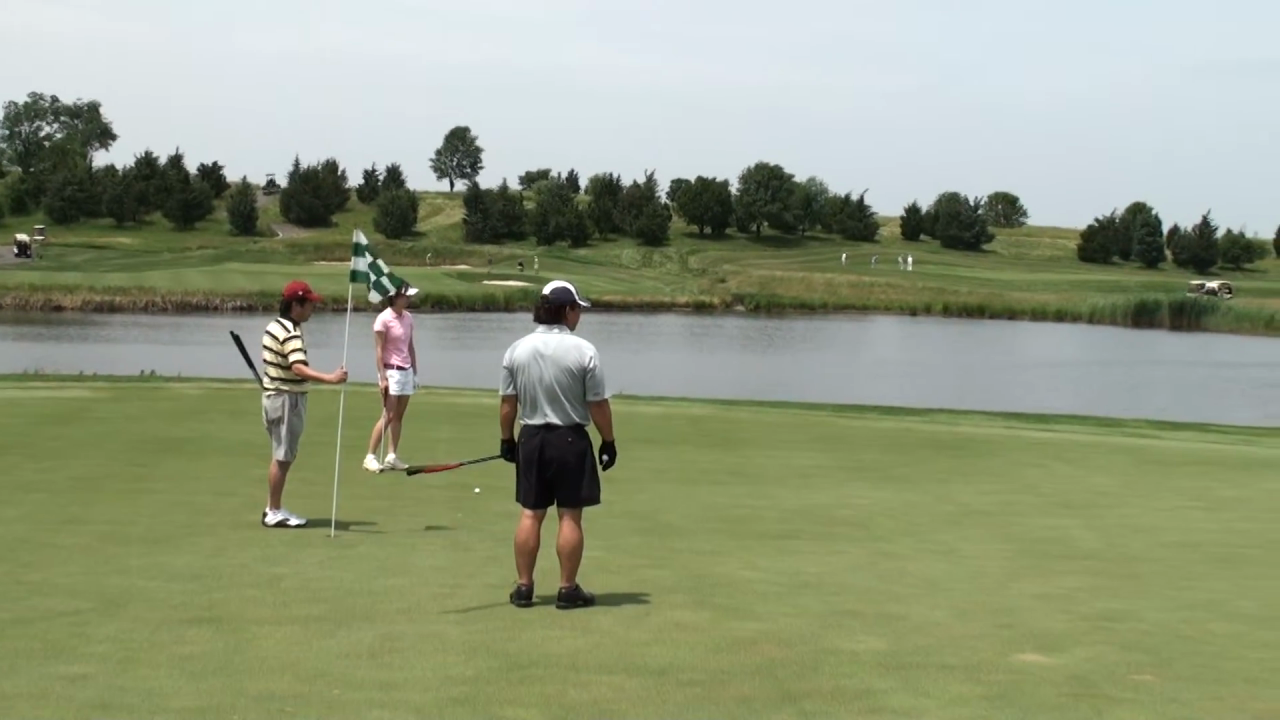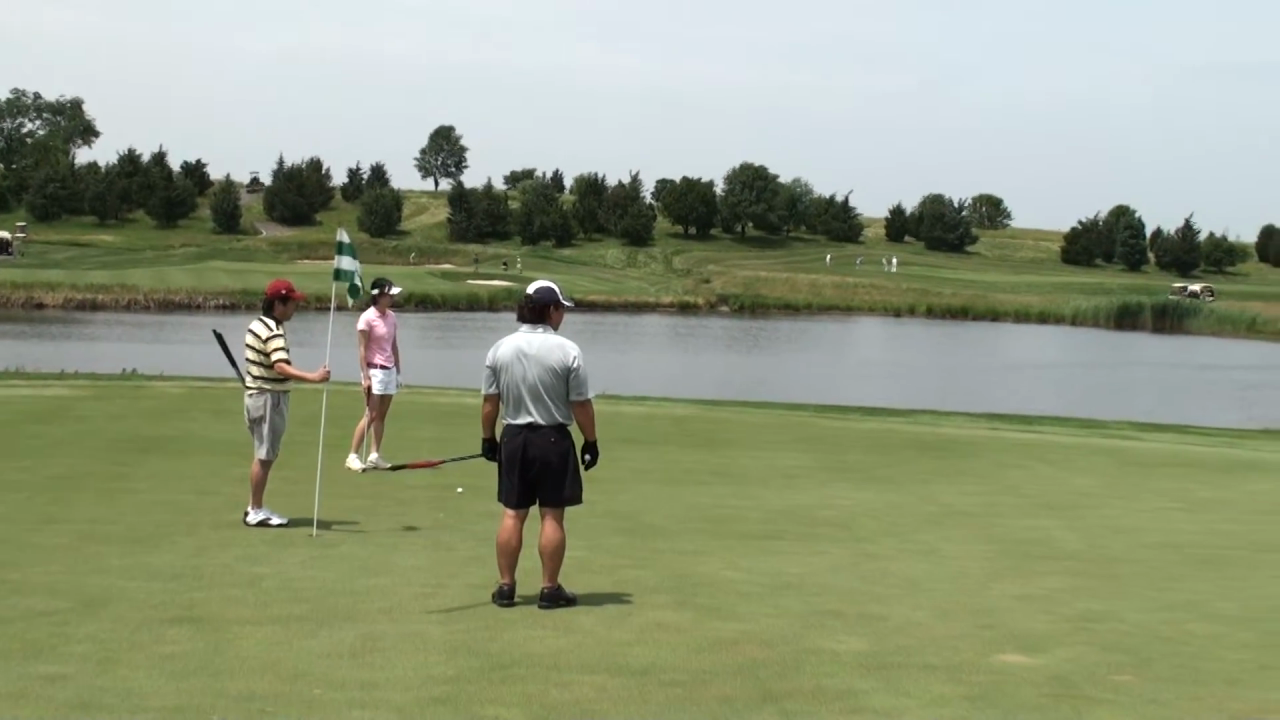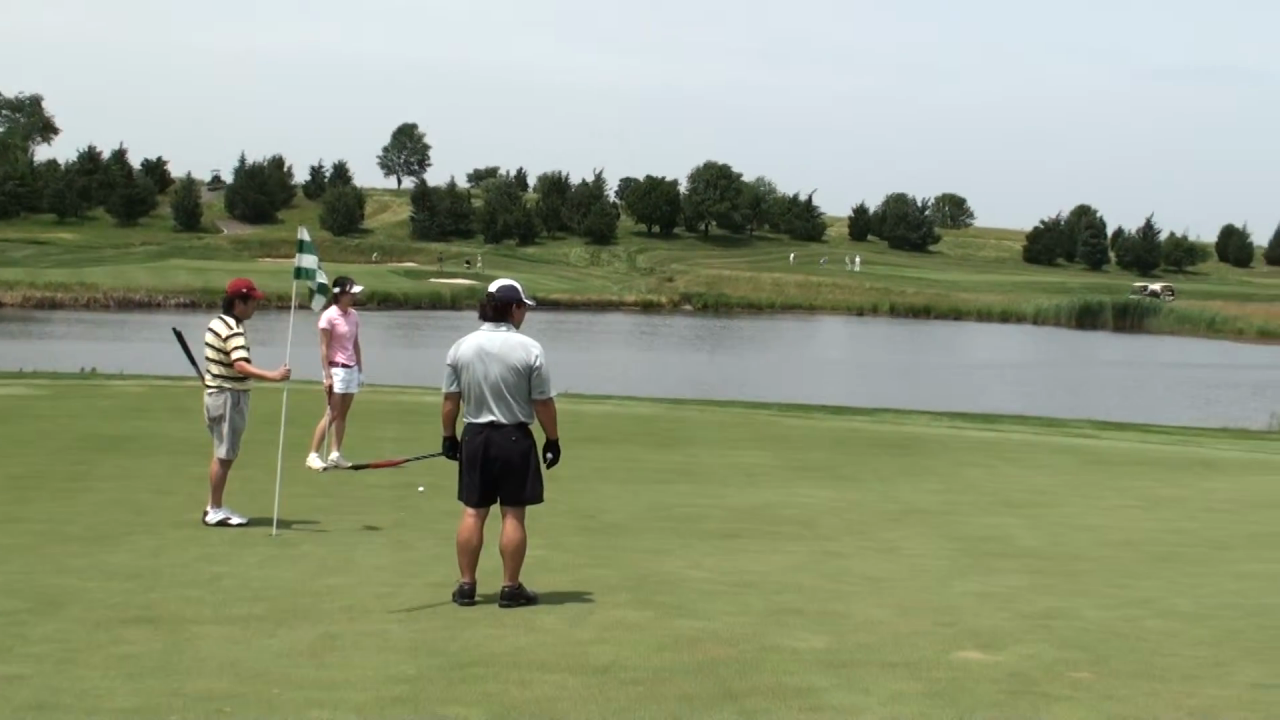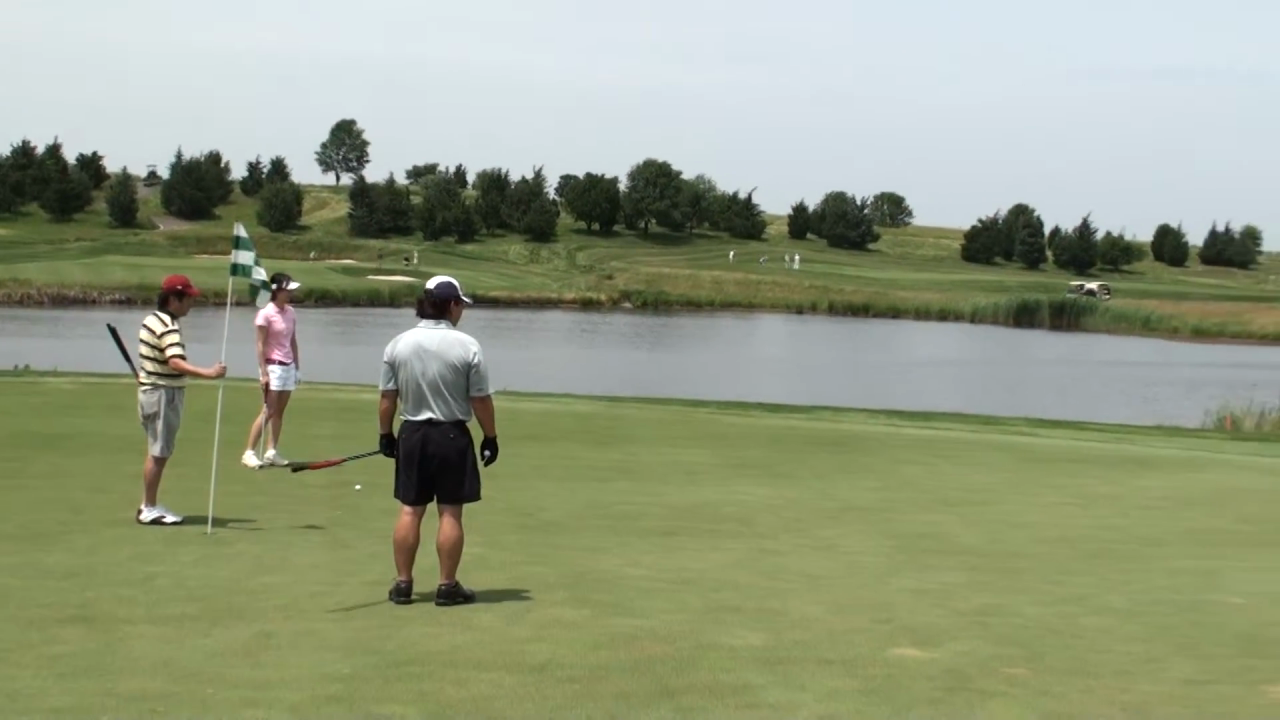
dt=0.2s
person 1, frame 1
left shoulder: (517, 349)
right shoulder: (583, 350)
left elbow: (507, 402)
right elbow: (598, 405)
left wrist: (507, 439)
right wrist: (608, 441)
left hip: (531, 438)
right hip: (571, 440)
left knee: (530, 514)
right knee: (570, 516)
left ankle: (524, 587)
right ankle: (568, 589)
person 1, frame 2
left shoulder: (500, 348)
right shoulder: (567, 350)
left elbow: (489, 401)
right elbow: (581, 404)
left wrist: (488, 438)
right wrist: (591, 441)
left hip: (514, 438)
right hip: (554, 439)
left knee: (512, 514)
right knee: (552, 516)
left ankle: (505, 586)
right ankle: (550, 589)
person 1, frame 3
left shoulder: (461, 346)
right shoulder: (529, 348)
left elbow: (450, 399)
right elbow: (543, 403)
left wrist: (449, 436)
right wrist: (552, 440)
left hip: (475, 436)
right hip: (515, 438)
left knee: (473, 512)
right knee: (513, 515)
left ankle: (466, 585)
right ankle: (511, 588)
person 1, frame 4
left shoulder: (398, 344)
right shoulder: (467, 346)
left elbow: (387, 397)
right elbow: (481, 400)
left wrist: (385, 434)
right wrist: (490, 437)
left hip: (412, 434)
right hip: (452, 435)
left knee: (409, 510)
right knee: (450, 513)
left ankle: (403, 583)
right ankle: (447, 585)
person 2, frame 1
left shoulder: (275, 326)
right shoulder: (290, 333)
right elbow: (298, 368)
right wrist: (330, 378)
left hip: (276, 395)
right hip: (286, 399)
left knee: (281, 455)
right knee: (283, 456)
left ankle: (274, 508)
right ankle: (274, 512)
person 2, frame 2
left shoulder: (258, 324)
right shoulder: (273, 331)
right elbow: (280, 367)
right wrist: (313, 377)
left hip: (258, 394)
right hip: (269, 397)
left knee: (263, 455)
right knee: (265, 456)
left ankle: (255, 507)
right ankle: (255, 511)
person 2, frame 3
left shoulder: (218, 322)
right shoulder: (233, 329)
right elbow: (240, 366)
right wrist: (273, 376)
left hip: (218, 392)
right hip: (229, 396)
left knee: (223, 454)
right knee: (224, 455)
left ankle: (214, 507)
right ankle: (215, 510)
person 2, frame 4
left shoulder: (152, 319)
right shoulder: (167, 326)
right elbow: (175, 363)
right wrist: (208, 373)
left hip: (152, 390)
right hip: (163, 393)
left knee: (157, 452)
right knee: (159, 453)
left ankle: (148, 505)
right ankle: (149, 509)
person 3, frame 1
left shoulder: (408, 317)
right shoulder: (383, 319)
right elbow: (379, 350)
left wrist: (414, 372)
right wrist: (382, 377)
left hip: (406, 371)
right hip: (391, 371)
left knee: (399, 416)
right knee: (388, 416)
left ankle: (392, 456)
right ankle: (370, 457)
person 3, frame 2
left shoulder: (391, 317)
right shoulder: (367, 318)
right elbow: (362, 349)
left wrist: (398, 371)
right wrist: (365, 376)
left hip: (390, 371)
right hip: (375, 371)
left knee: (381, 416)
right knee: (370, 415)
left ankle: (374, 455)
right ankle: (352, 456)
person 3, frame 3
left shoulder: (353, 315)
right shoulder: (329, 316)
right elbow: (324, 348)
left wrist: (360, 369)
right wrist: (327, 375)
left hip: (352, 369)
right hip: (336, 369)
left knee: (343, 415)
right knee: (331, 414)
left ankle: (335, 454)
right ankle: (313, 455)
person 3, frame 4
left shoulder: (290, 312)
right shoulder: (265, 313)
right elbow: (260, 345)
left wrist: (297, 367)
right wrist: (263, 372)
left hip: (288, 367)
right hip: (273, 367)
left knee: (279, 412)
right knee: (268, 412)
left ankle: (271, 452)
right ankle: (249, 452)
